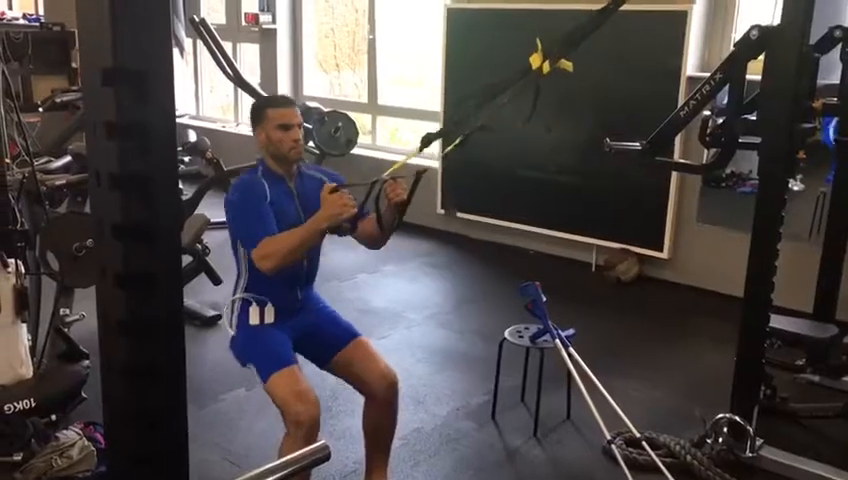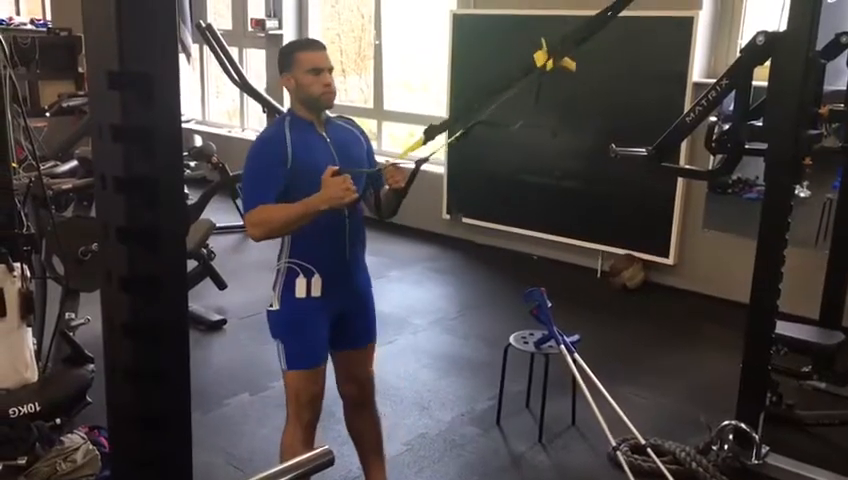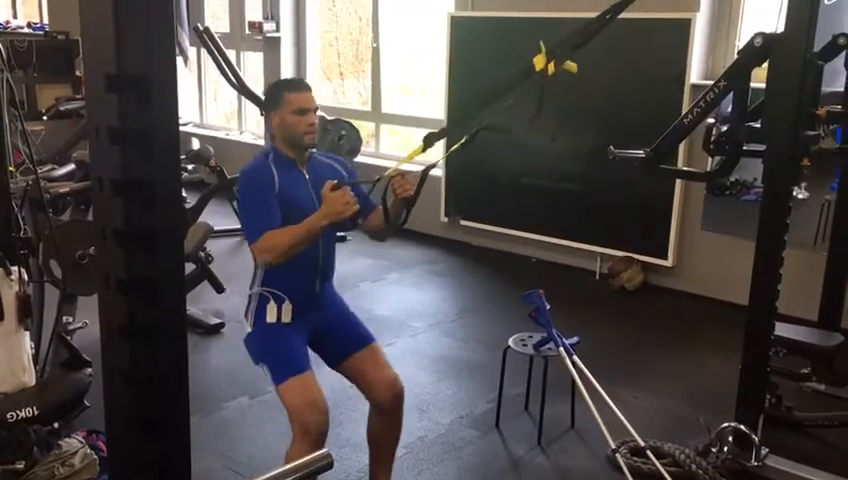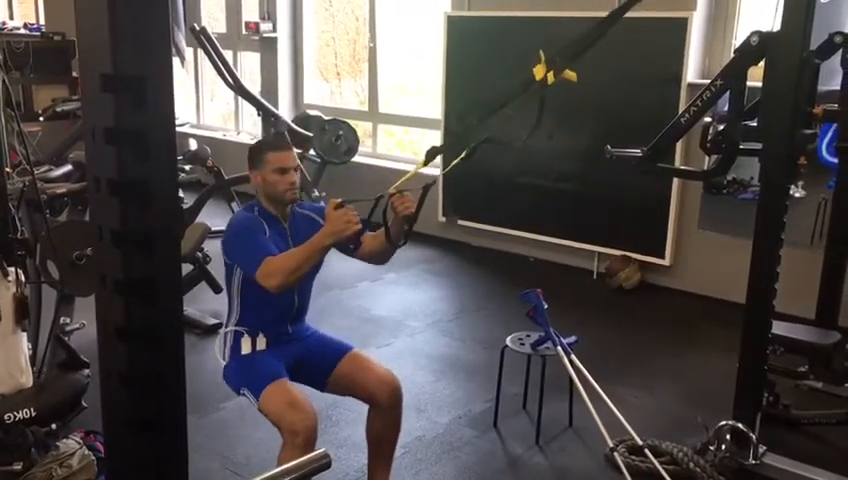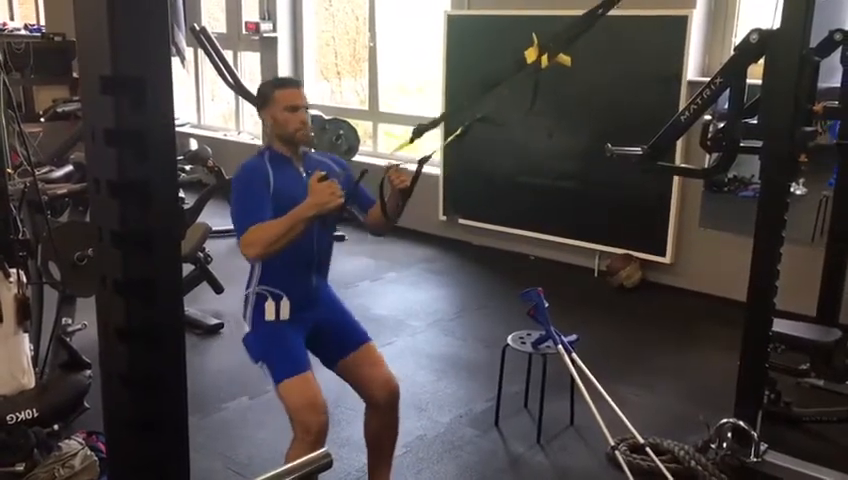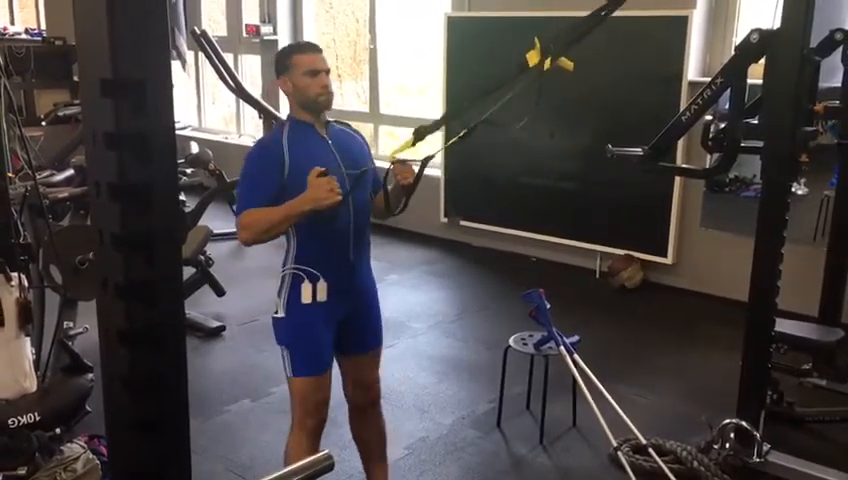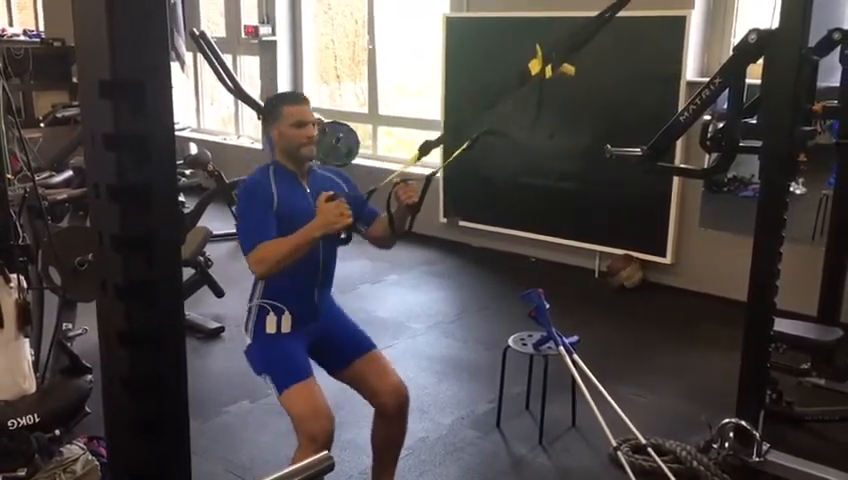
dt=0.7s
person 1, frame 1
left shoulder: (321, 179)
right shoulder: (247, 191)
left elbow: (371, 238)
right elbow: (268, 259)
left wrist: (392, 209)
right wrist: (324, 219)
left hip: (308, 306)
right hip: (259, 318)
left knee: (384, 384)
right knee: (304, 414)
person 1, frame 2
left shoulder: (352, 134)
right shoulder: (274, 143)
left elbow: (380, 209)
right elbow: (257, 225)
left wrist: (394, 190)
right wrist: (321, 199)
left hip: (354, 282)
right hip: (303, 288)
left knee: (360, 394)
right knee: (304, 412)
person 1, frame 3
left shoulder: (335, 168)
right shoulder: (258, 176)
left elbow: (377, 229)
right elbow: (266, 251)
left wrist: (398, 203)
right wrist: (323, 216)
left hip: (326, 303)
right hip: (277, 313)
left knee: (389, 393)
right knee: (312, 422)
person 1, frame 4
left shoulder: (312, 215)
right shoulder: (244, 226)
left elbow: (375, 252)
right elbow: (274, 277)
left wrist: (399, 222)
right wrist: (329, 235)
left hip: (300, 336)
right hip: (251, 347)
left knee: (387, 390)
right knee: (301, 425)
person 1, frame 5
left shoulder: (330, 166)
right shoulder: (253, 175)
left elbow: (377, 224)
right elbow: (253, 247)
left wrist: (396, 194)
right wrist: (310, 207)
left hip: (321, 300)
right hip: (272, 312)
left knee: (385, 391)
right knee: (312, 421)
person 1, frame 6
left shoulder: (352, 138)
right shoulder: (273, 149)
left elbow: (377, 208)
right elbow: (246, 230)
left wrist: (399, 187)
right wrist: (306, 201)
left hip: (359, 287)
right hip: (308, 293)
left knee: (366, 400)
right knee: (310, 419)
person 1, frame 7
left shoulder: (334, 180)
right shoulder: (257, 189)
left elbow: (381, 237)
right elbow: (261, 264)
left wrist: (403, 211)
right wrist: (318, 226)
left hip: (324, 313)
right hip: (275, 325)
left knee: (394, 397)
right knee: (318, 431)
